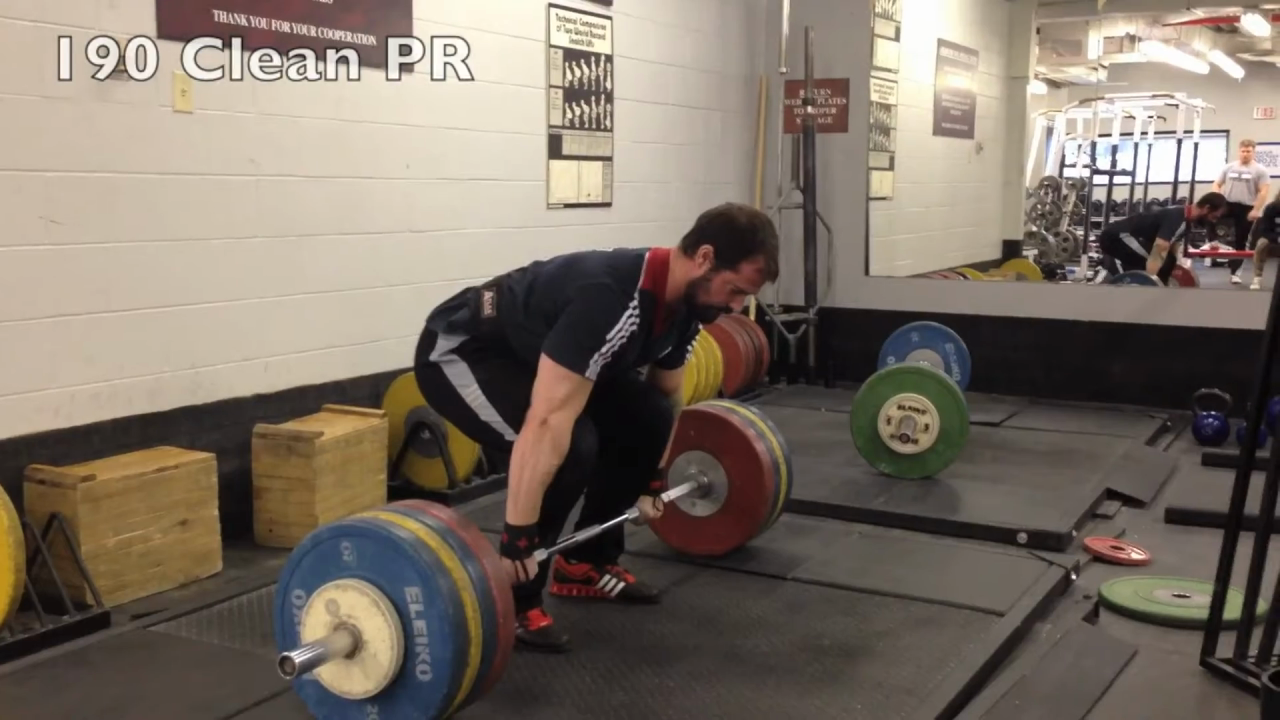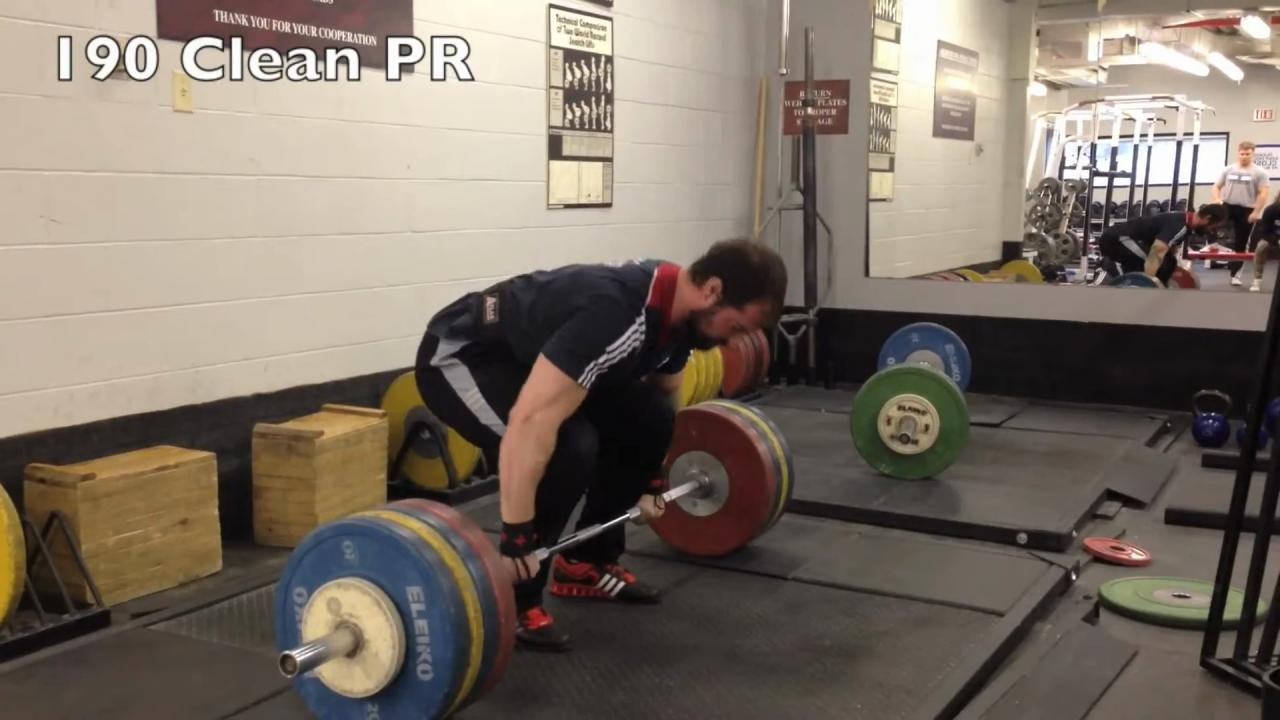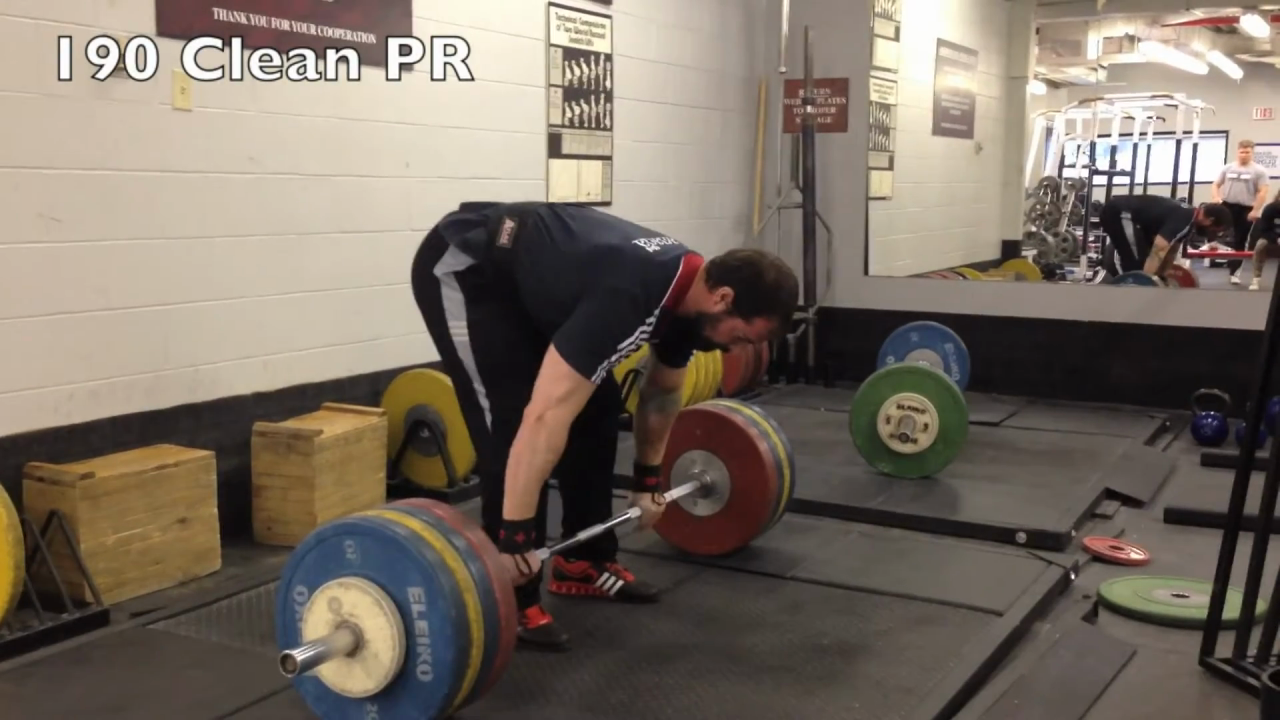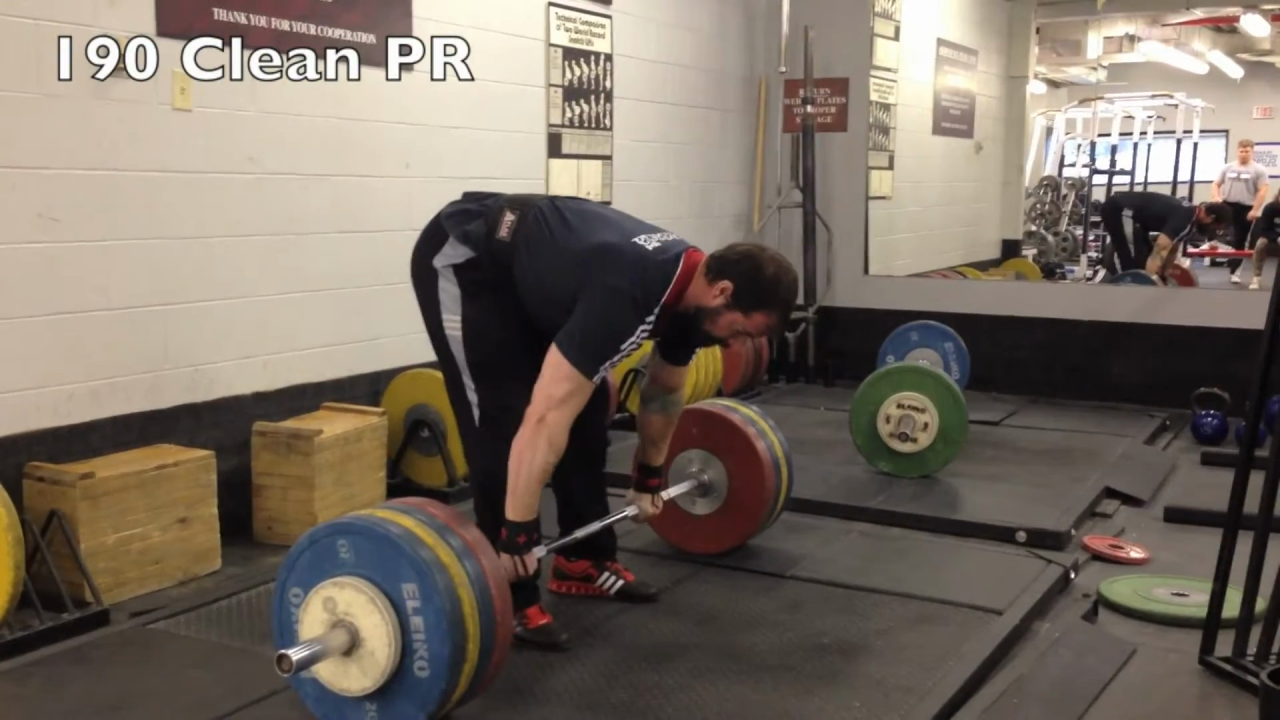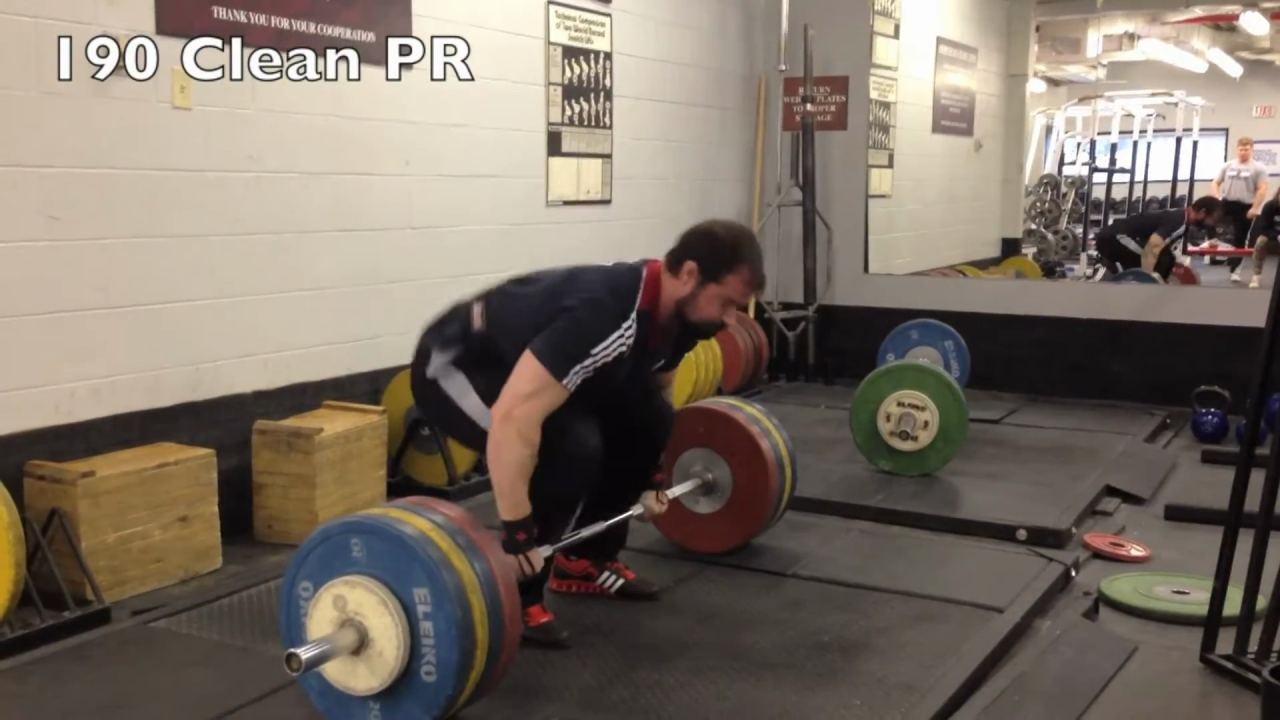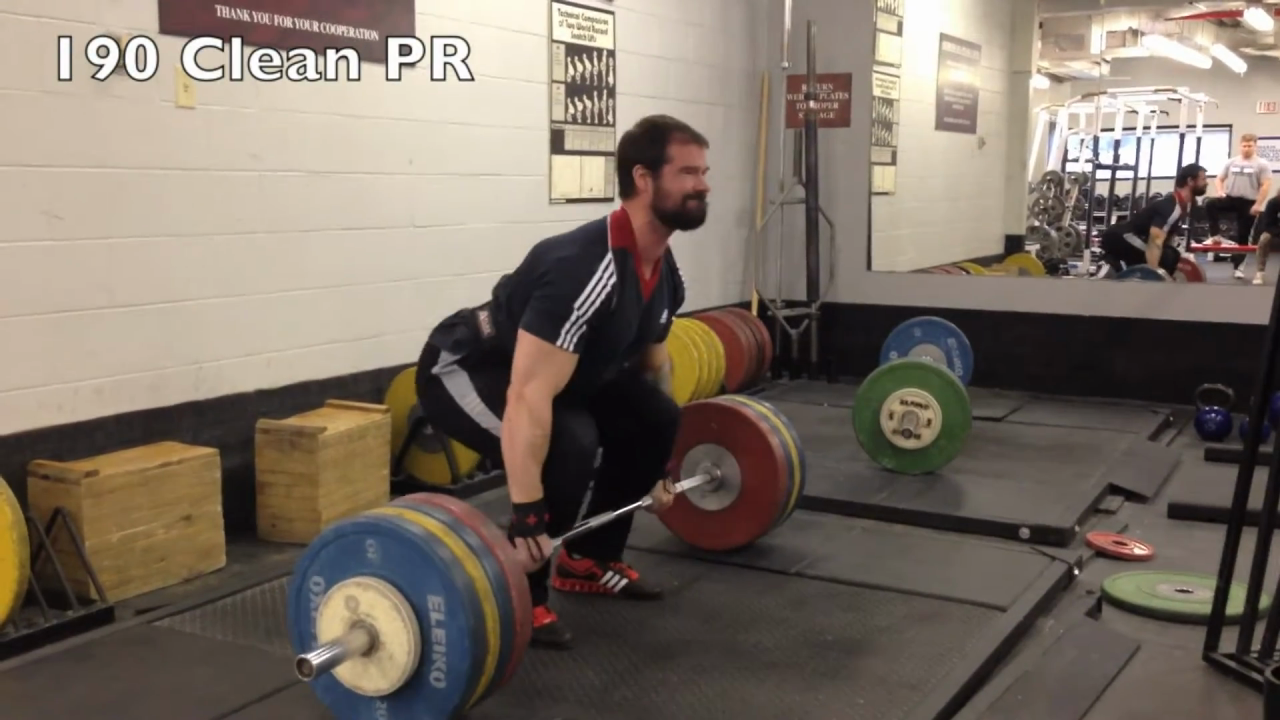
dt=0.5s
person 1, frame 1
left shoulder: (682, 303)
right shoulder: (608, 297)
left elbow: (666, 395)
right elbow: (548, 422)
left wrist: (651, 483)
right wrist: (517, 540)
left hip: (527, 351)
right hip: (459, 352)
left knee: (647, 418)
right knee: (571, 447)
left ankle: (586, 562)
right ankle: (510, 599)
person 1, frame 2
left shoulder: (679, 307)
right shoulder: (615, 312)
left elbow: (664, 390)
right elbow: (530, 421)
left wrist: (651, 483)
right wrist: (516, 538)
left hip: (526, 353)
right hip: (460, 356)
left knee: (650, 420)
right knee: (571, 448)
left ankle: (586, 562)
right ankle: (511, 599)
person 1, frame 3
left shoulder: (689, 285)
right shoulder: (628, 296)
left elbow: (662, 391)
right elbow: (546, 417)
left wrist: (648, 480)
right wrist: (515, 535)
left hip: (525, 272)
right hip: (463, 266)
left knee: (597, 407)
right knee: (512, 420)
left ankle: (583, 561)
person 1, frame 4
left shoulder: (688, 283)
right shoulder: (627, 294)
left elbow: (663, 390)
right elbow: (546, 417)
left wrist: (649, 478)
right wrist: (518, 535)
left hip: (526, 264)
right hip: (463, 258)
left knee: (586, 408)
right knee: (504, 420)
left ankle: (584, 559)
right ankle: (508, 596)
person 1, frame 5
left shoulder: (676, 318)
right shoulder: (604, 314)
left elbow: (653, 386)
right elbow: (511, 419)
left wrist: (649, 480)
right wrist: (517, 534)
left hip: (526, 364)
right hip: (455, 364)
left knee: (649, 419)
right knee: (575, 446)
left ankle: (586, 559)
person 1, frame 6
left shoulder: (664, 274)
right shoulder: (583, 270)
left elbow: (651, 366)
right elbow: (528, 399)
left wrist: (656, 471)
right wrist: (527, 517)
right hip: (464, 369)
left knee: (657, 419)
right knee: (571, 444)
left ankle: (589, 559)
